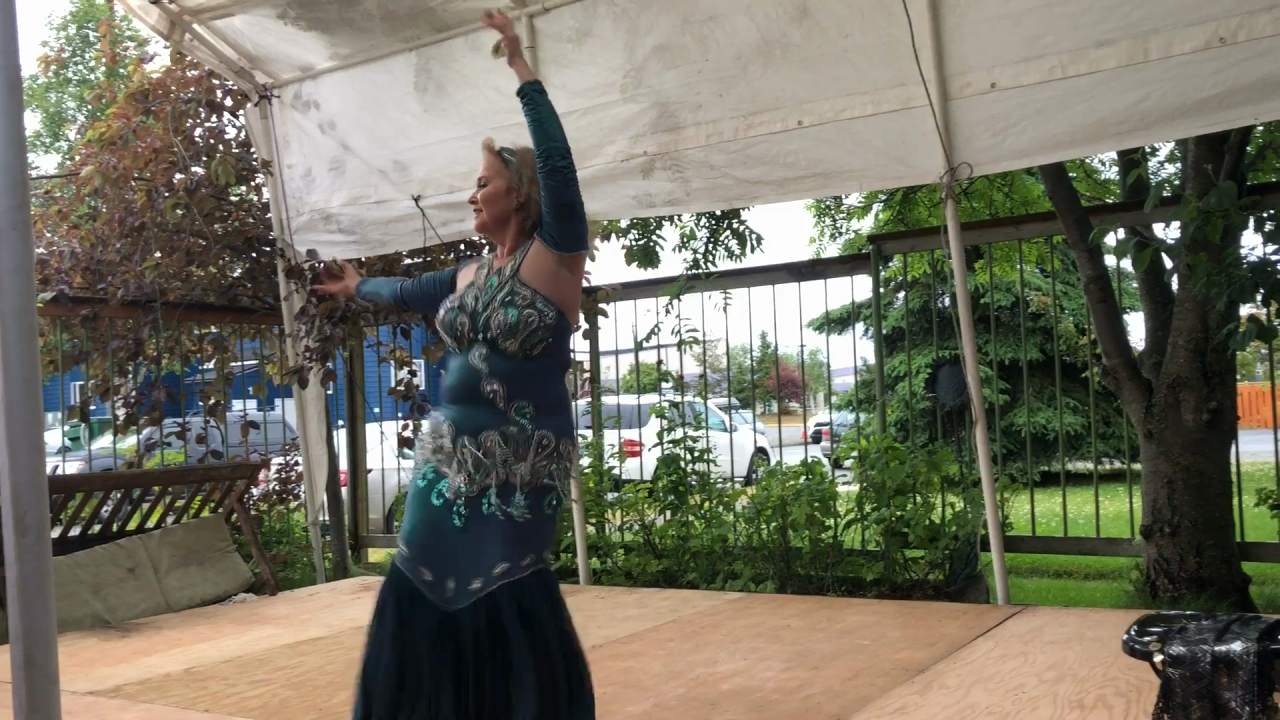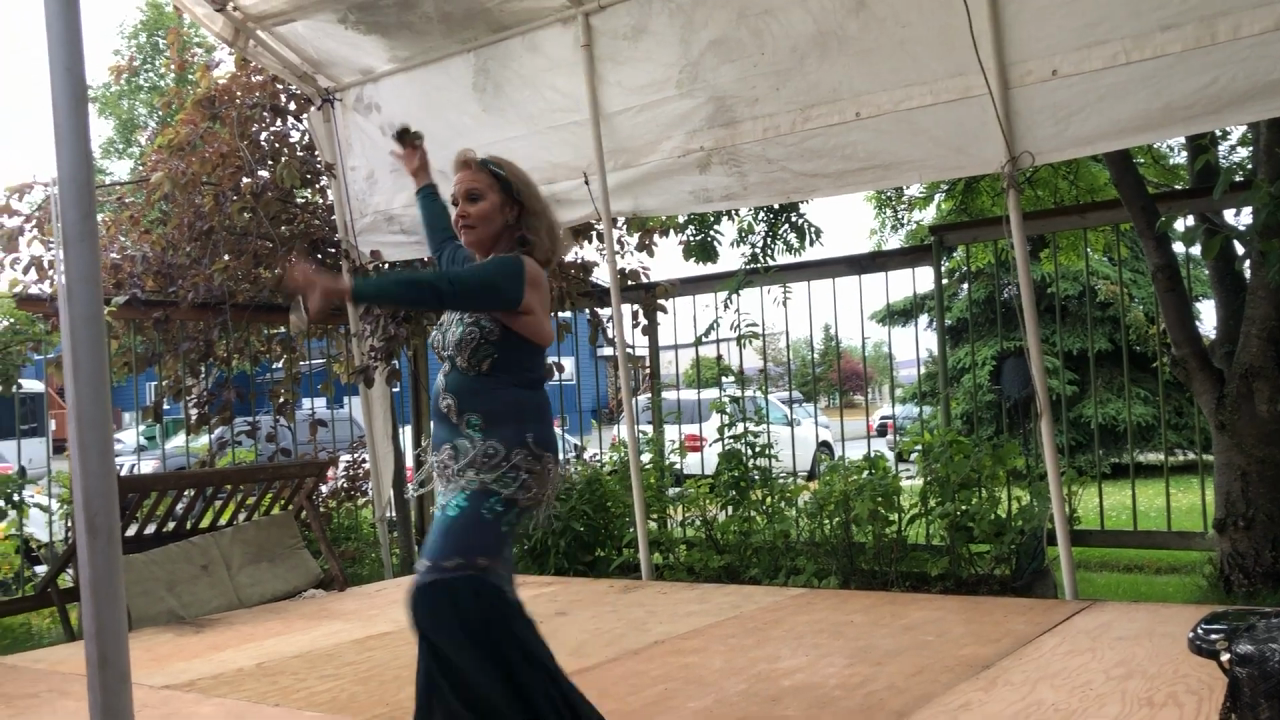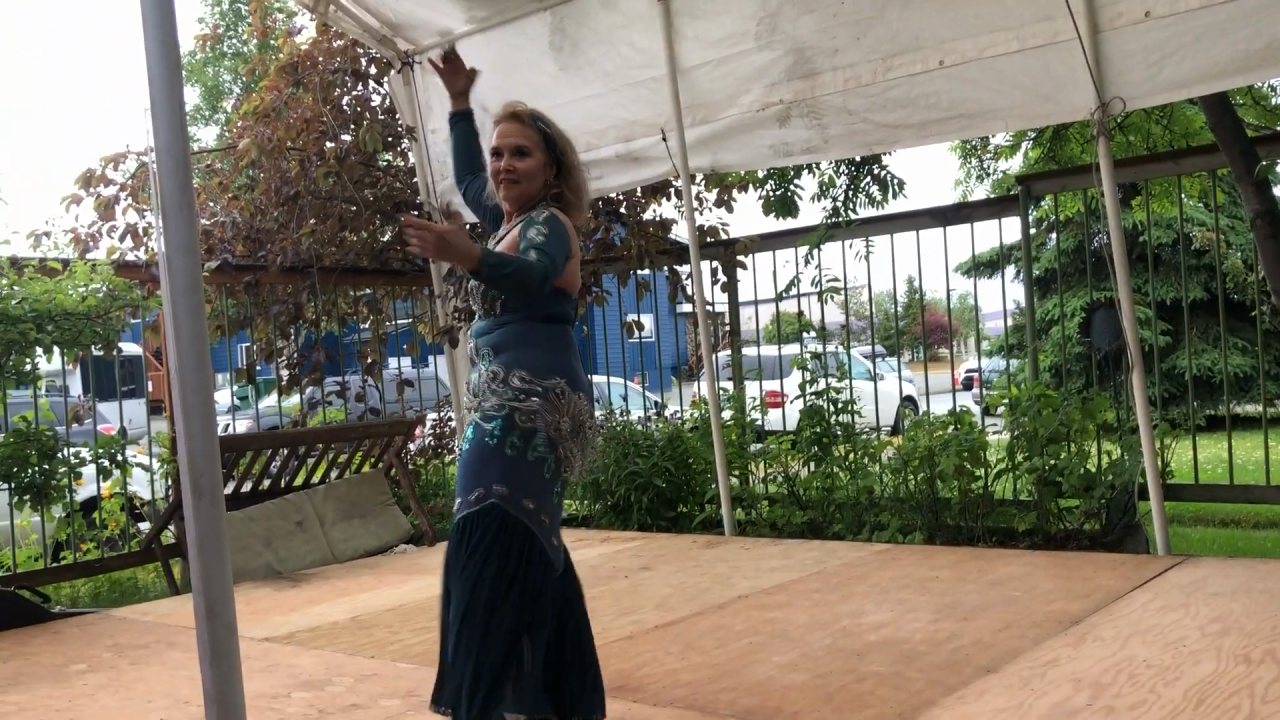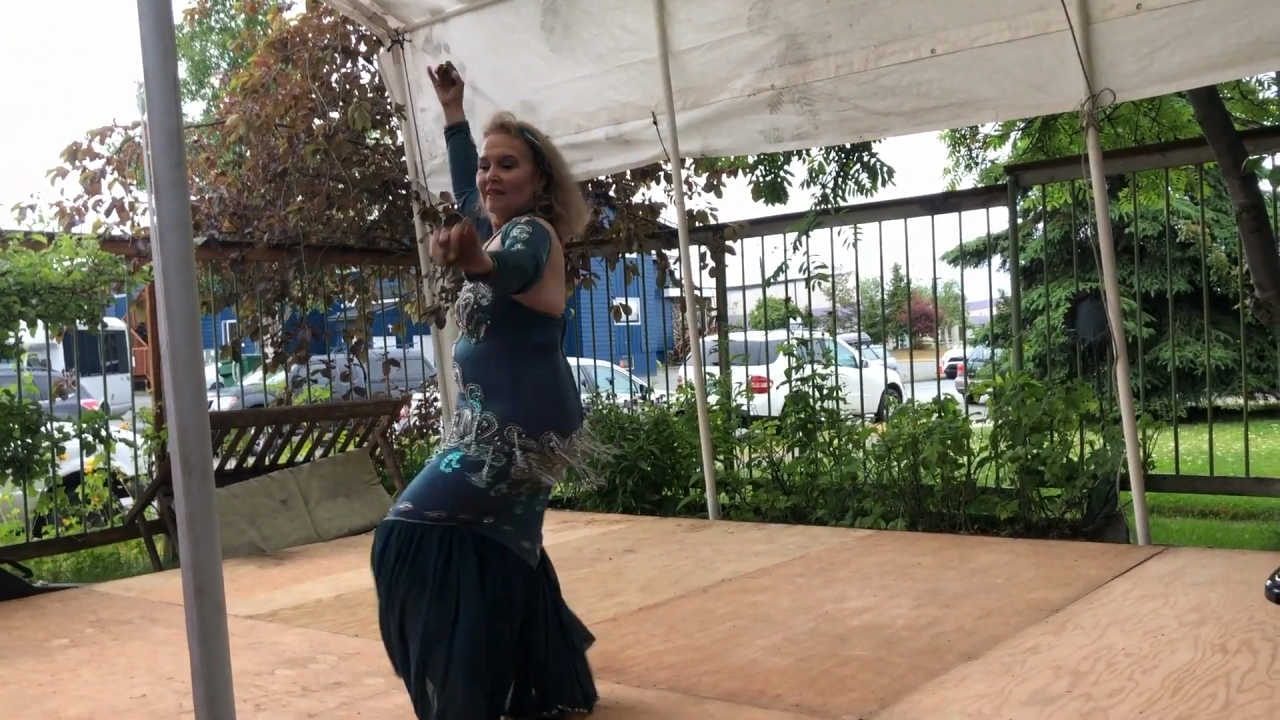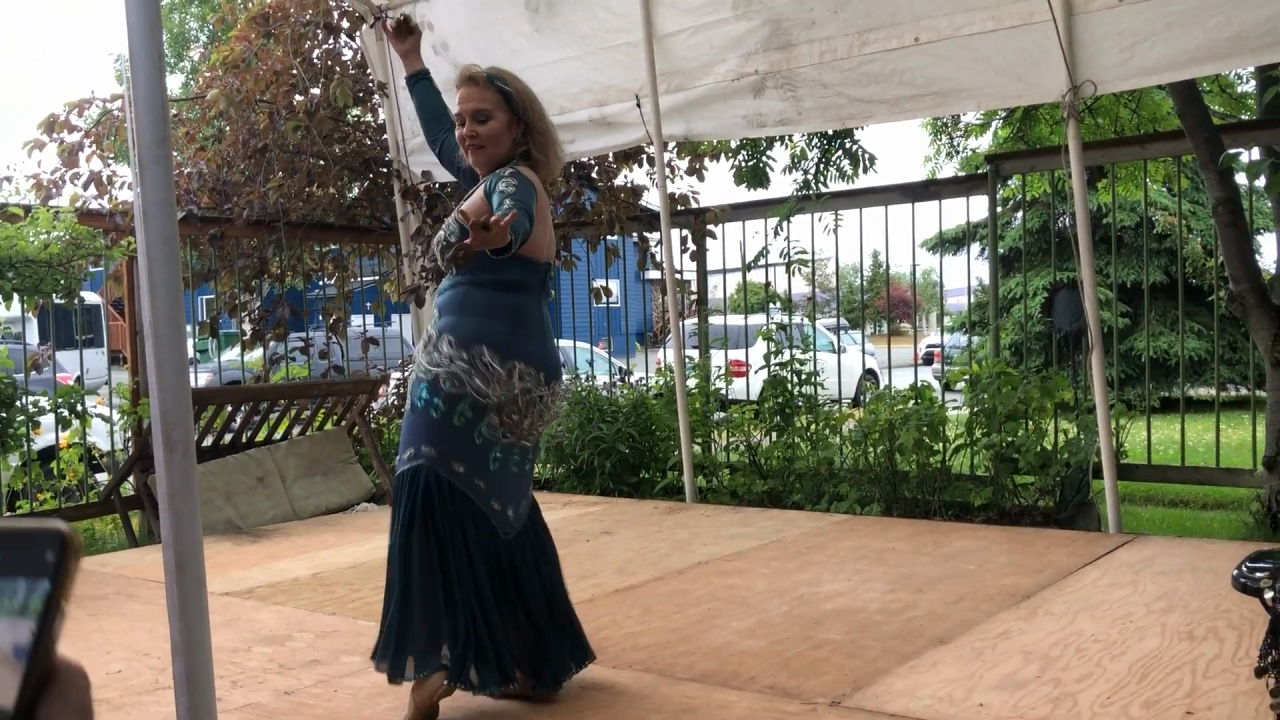
dt=1s
person 1, frame 1
left shoulder: (556, 256)
right shoulder: (469, 275)
left elbow: (558, 163)
right elbow: (407, 292)
left wrist: (521, 70)
right wrist: (360, 284)
left hip: (523, 462)
right hip: (454, 458)
left knee: (512, 603)
right knee: (423, 593)
person 1, frame 2
left shoulder: (514, 272)
right shoulder: (481, 274)
left elbow: (425, 289)
right elbow: (445, 250)
left wrist: (342, 287)
right wrist: (420, 179)
left hip: (501, 464)
right hip: (471, 467)
left knee: (450, 596)
right knee: (451, 600)
person 1, frame 3
left shoulder: (548, 224)
right shoulder: (513, 219)
left elbow: (532, 275)
right elbow: (469, 182)
left wrist: (465, 255)
right wrist: (460, 101)
left hip: (525, 400)
right hip: (522, 404)
left knee: (487, 542)
right knee: (528, 552)
person 1, frame 4
left shoulder: (531, 233)
right shoulder: (513, 230)
left elbow: (514, 268)
right elbow: (465, 194)
left wrist: (476, 262)
right wrist: (453, 110)
left hip: (508, 433)
right hip: (529, 429)
left knee: (414, 541)
right knee: (495, 558)
person 1, frame 5
left shoulder: (513, 183)
right shoulder: (496, 179)
left elbow: (516, 220)
right elbow: (441, 140)
left wrist: (498, 232)
right wrist: (411, 62)
left hip: (470, 369)
right hip: (524, 376)
left knee: (432, 509)
right knee: (500, 513)
